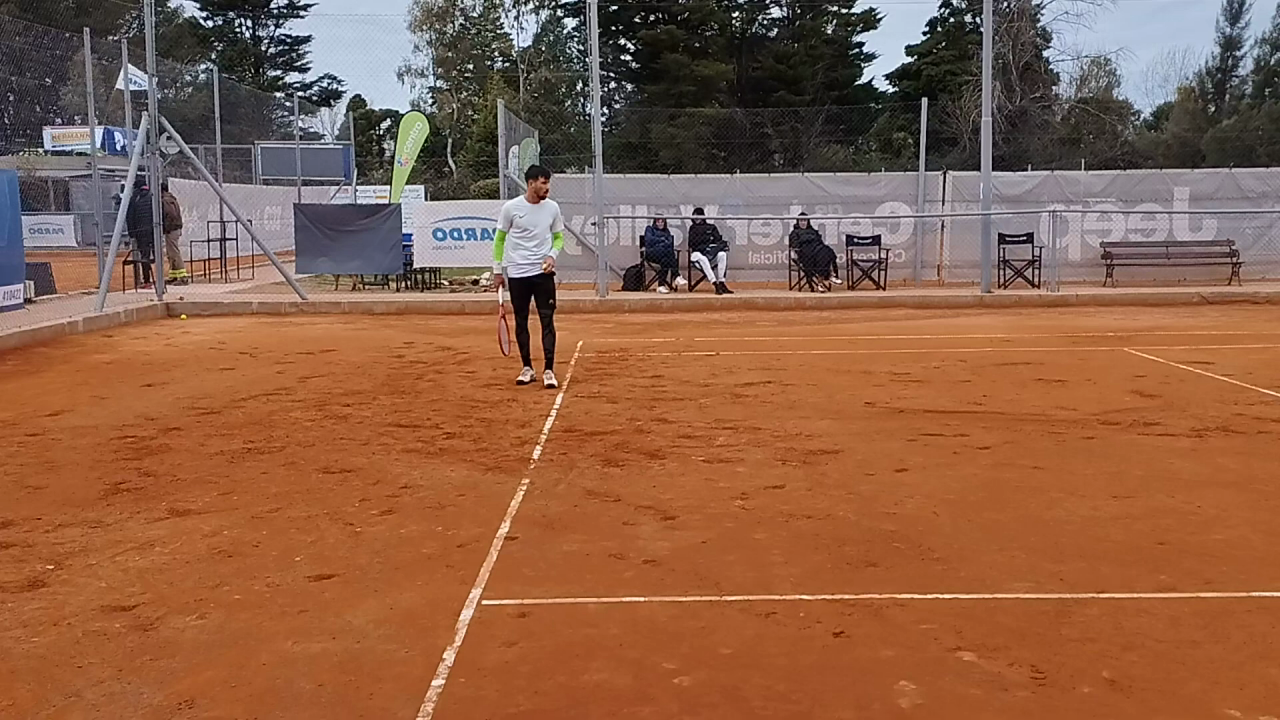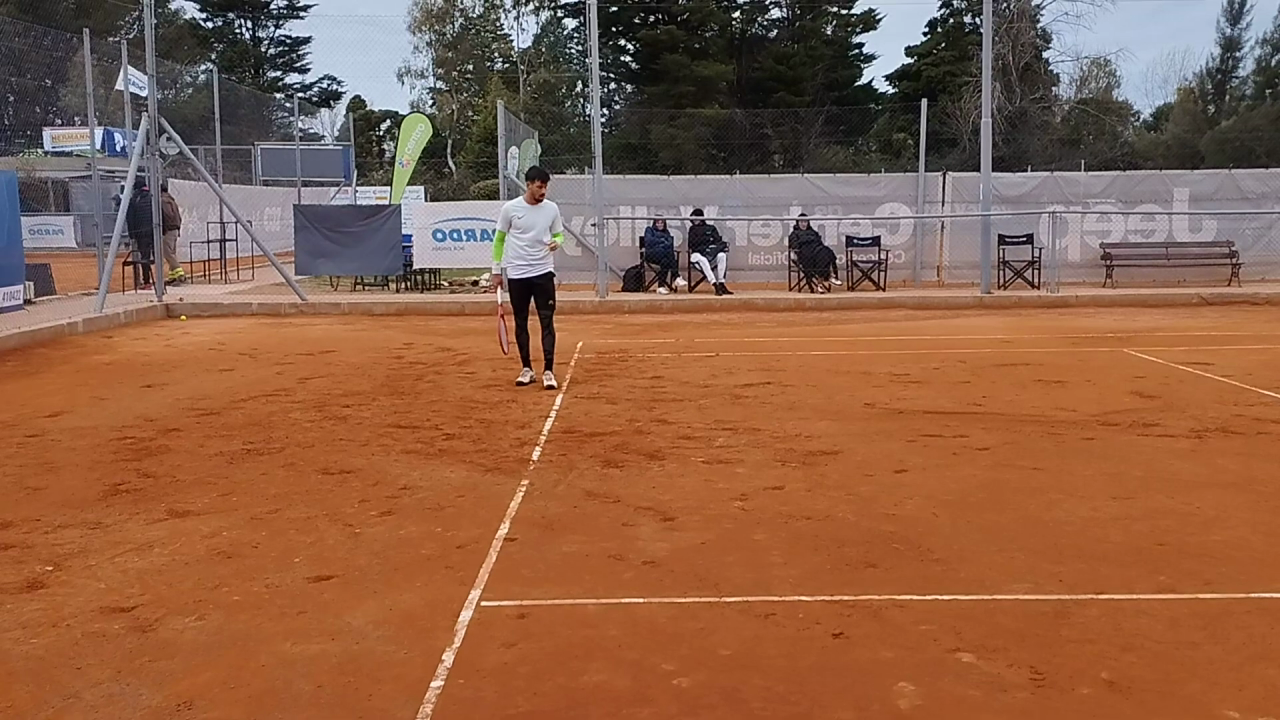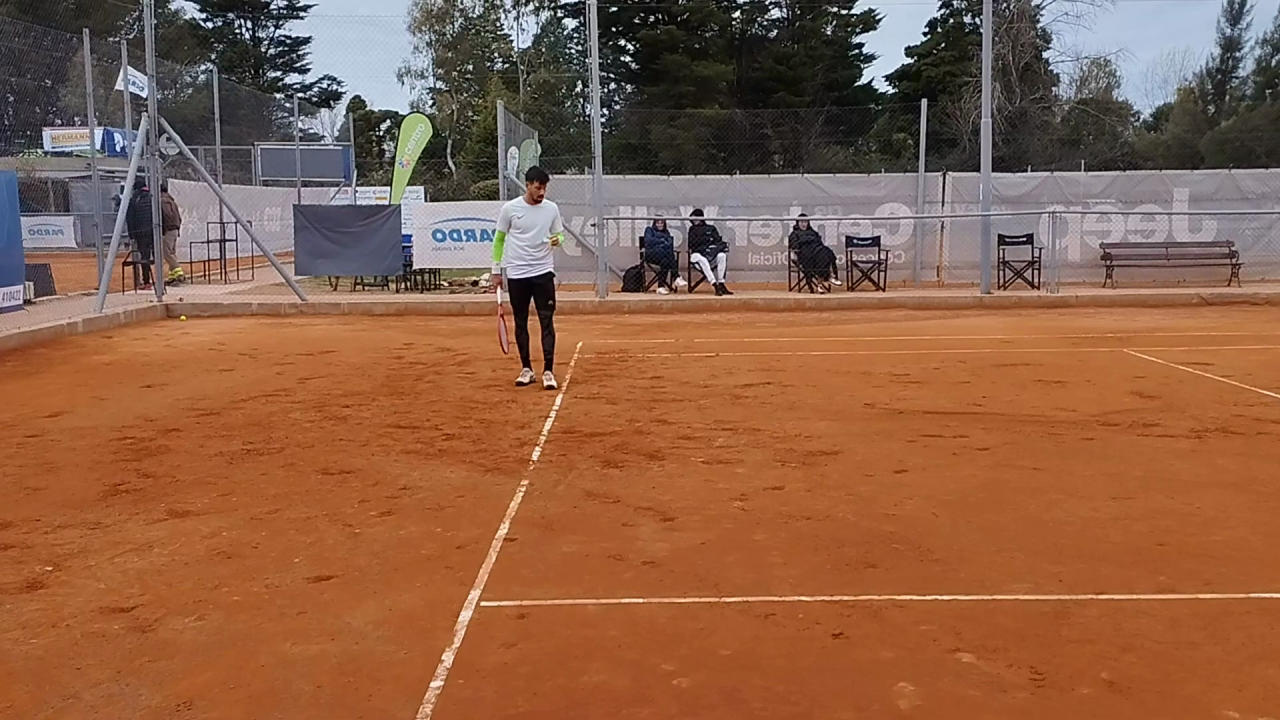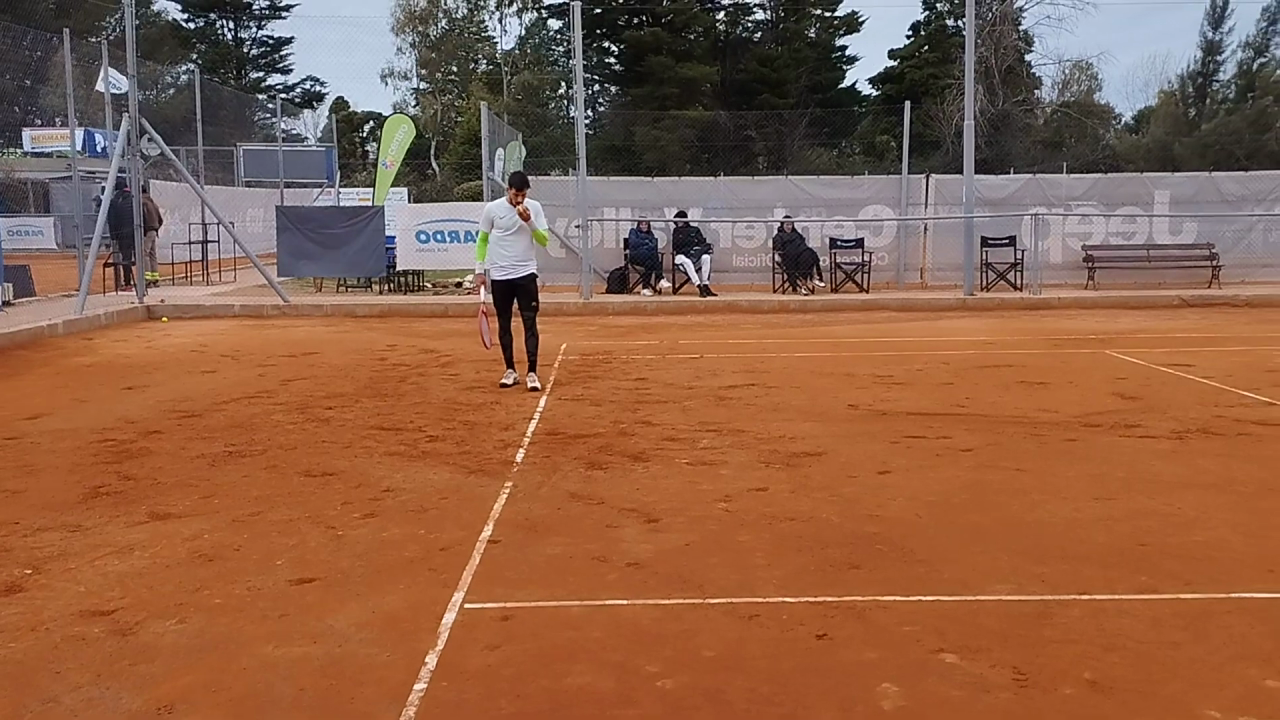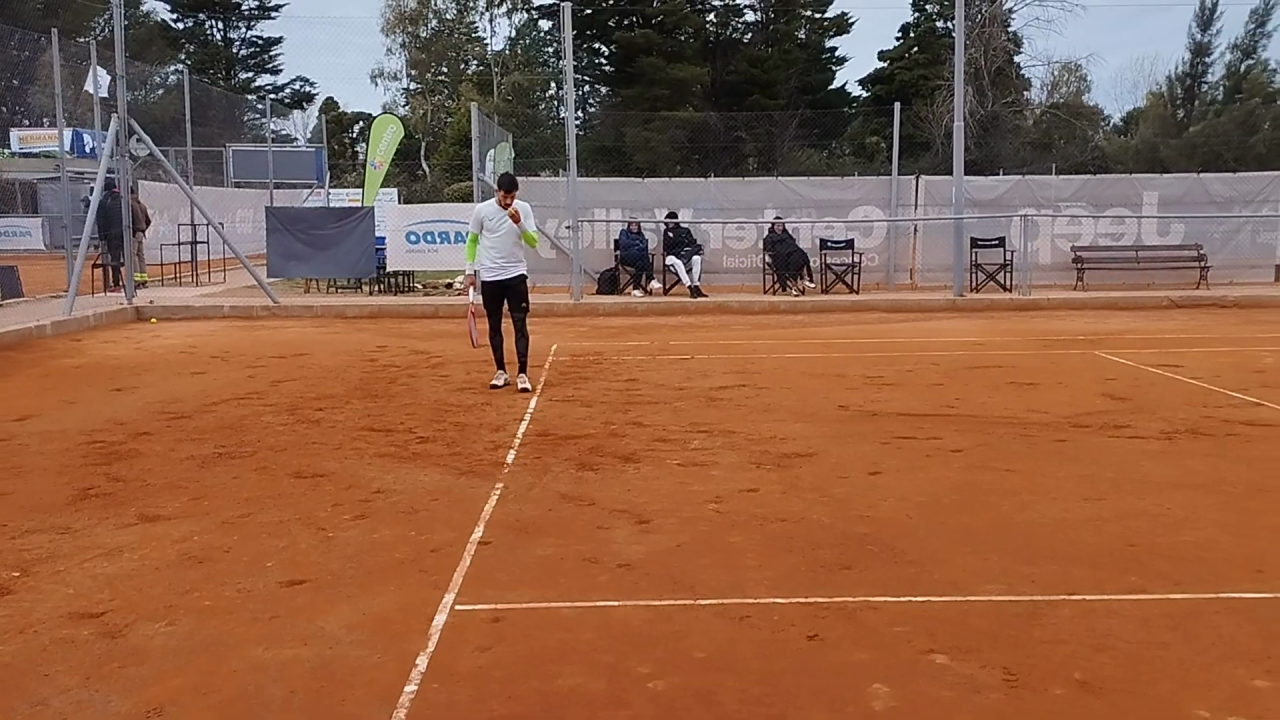
dt=0.2s
person 1, frame 1
left shoulder: (552, 208)
right shoulder: (511, 207)
left elbow: (559, 237)
right elbow: (500, 239)
left wrist: (552, 255)
right wrist: (497, 270)
left hip: (543, 273)
right hip: (517, 273)
left knee: (547, 320)
right knee: (521, 321)
left ankle: (549, 370)
right ankle: (527, 368)
person 1, frame 2
left shoulder: (552, 208)
right shoulder: (510, 208)
left elbow: (559, 236)
right elbow: (499, 239)
left wrist: (557, 242)
right wrist: (496, 270)
left hip: (543, 273)
right hip: (517, 274)
left knee: (547, 321)
right knee: (520, 322)
left ankle: (548, 371)
right ankle: (527, 369)
person 1, frame 3
left shoulder: (551, 208)
right shoulder: (510, 208)
left elbow: (559, 235)
right elbow: (499, 239)
left wrist: (557, 240)
right wrist: (496, 270)
left hip: (543, 273)
right hip: (516, 274)
left knee: (546, 321)
right knee: (520, 322)
left ankle: (548, 371)
right ankle: (526, 369)
person 1, frame 4
left shoulder: (534, 207)
right shoulder: (492, 208)
left elbow: (544, 240)
right elbow: (482, 240)
left wrist: (529, 222)
right wrist: (479, 270)
left hip: (526, 274)
right hip: (499, 275)
left knee: (530, 322)
right knee: (504, 324)
left ankle: (532, 372)
right ankle: (510, 370)
person 1, frame 5
left shoulder: (524, 209)
right shoulder: (482, 210)
left elbow: (533, 242)
right elbow: (472, 241)
left wrist: (519, 223)
right wrist: (469, 271)
left hip: (516, 275)
right hip: (489, 276)
left knee: (520, 324)
right knee: (494, 325)
left ankle: (522, 373)
right ankle: (501, 372)
